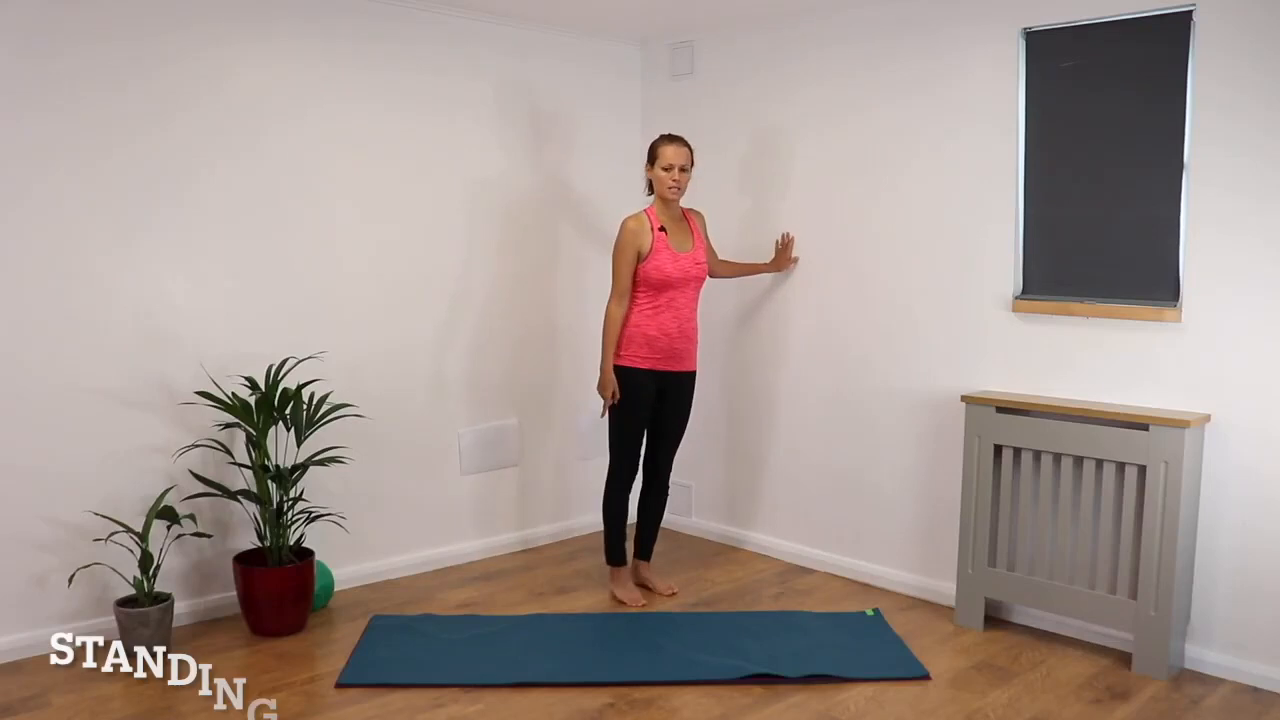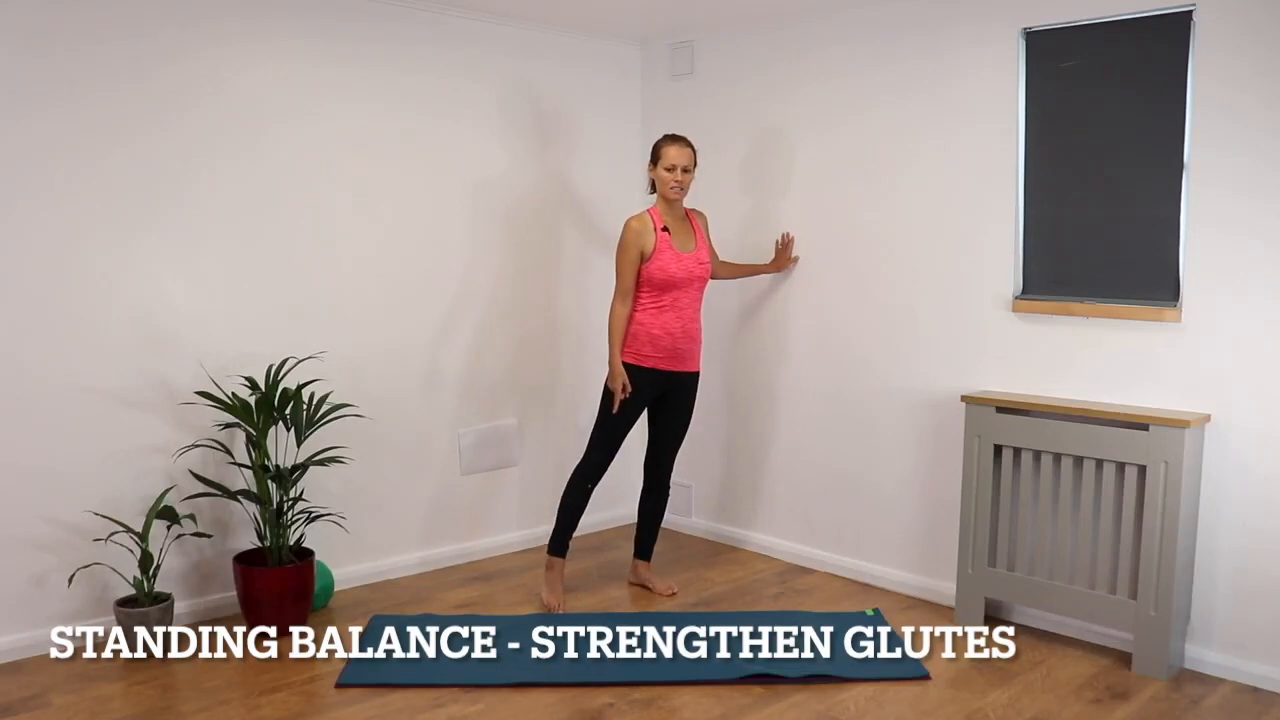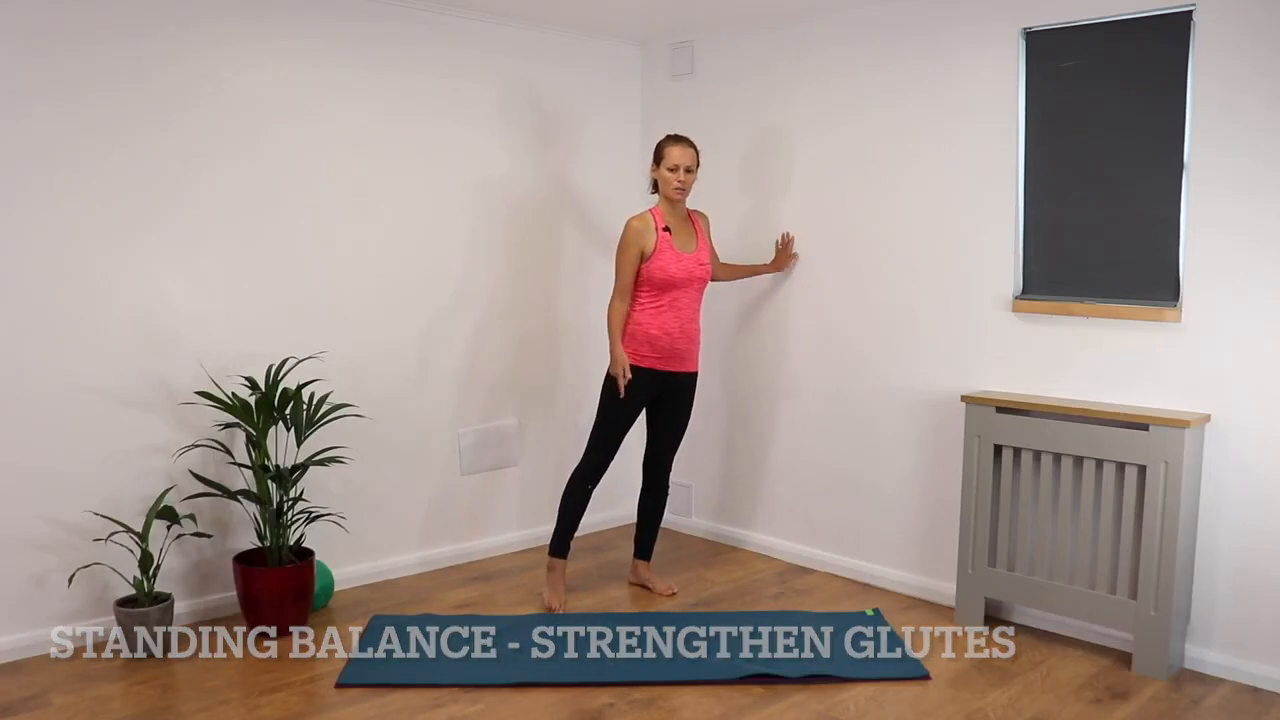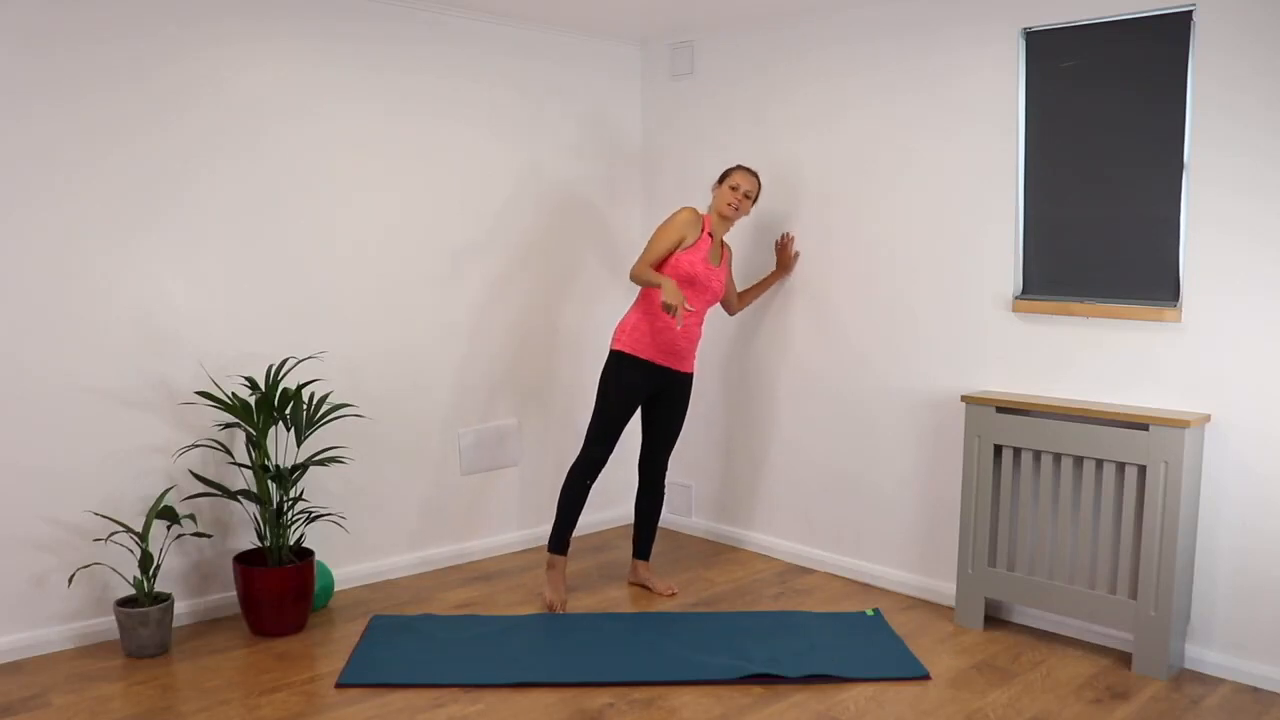
dt=0.7s
person 1, frame 1
left shoulder: (696, 221)
right shoulder: (635, 228)
left elbow: (713, 267)
right elbow: (618, 301)
left wrist: (770, 266)
right wrist: (606, 367)
left hip: (681, 367)
right hip: (636, 366)
left knee: (660, 469)
right knee: (624, 468)
left ankle: (642, 564)
right ankle: (617, 571)
person 1, frame 2
left shoulder: (699, 222)
right shoulder: (638, 228)
left elbow: (713, 268)
right elbow: (622, 300)
left wrist: (770, 267)
right wrist: (615, 364)
left hip: (684, 368)
right hip: (640, 364)
left knee: (661, 470)
right knee: (596, 462)
left ankle: (641, 565)
right ankle: (554, 565)
person 1, frame 3
left shoulder: (701, 223)
right shoulder: (640, 227)
left elbow: (713, 271)
right elbow: (620, 298)
left wrist: (770, 267)
right wrist: (616, 349)
left hip: (682, 369)
right hip: (638, 366)
left knee: (659, 469)
right knee: (596, 462)
left ankle: (641, 566)
right ankle: (556, 567)
person 1, frame 4
left shoulder: (725, 252)
right shoulder: (686, 221)
left elbow: (732, 305)
right elbow: (638, 270)
left wrist: (776, 275)
right wrist: (665, 283)
left hip: (678, 370)
right hip: (635, 355)
left knee: (655, 468)
right knee: (594, 456)
left ankle: (640, 565)
right ankle: (555, 563)
